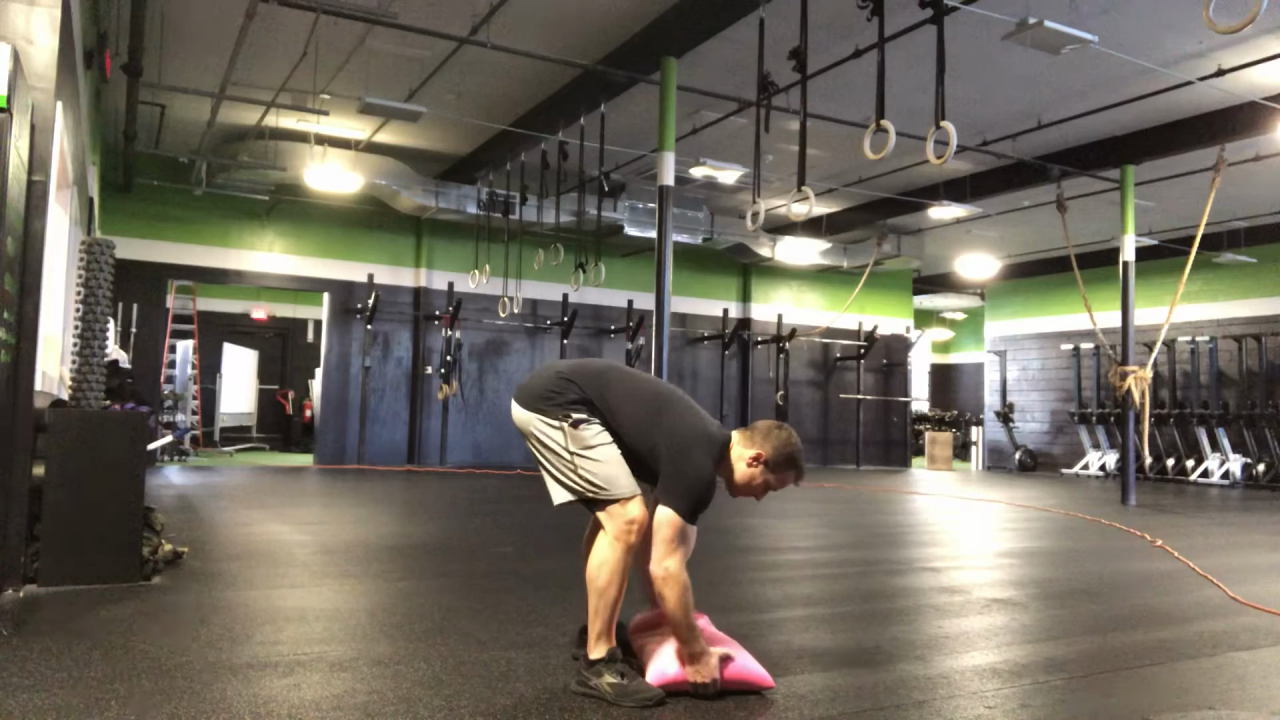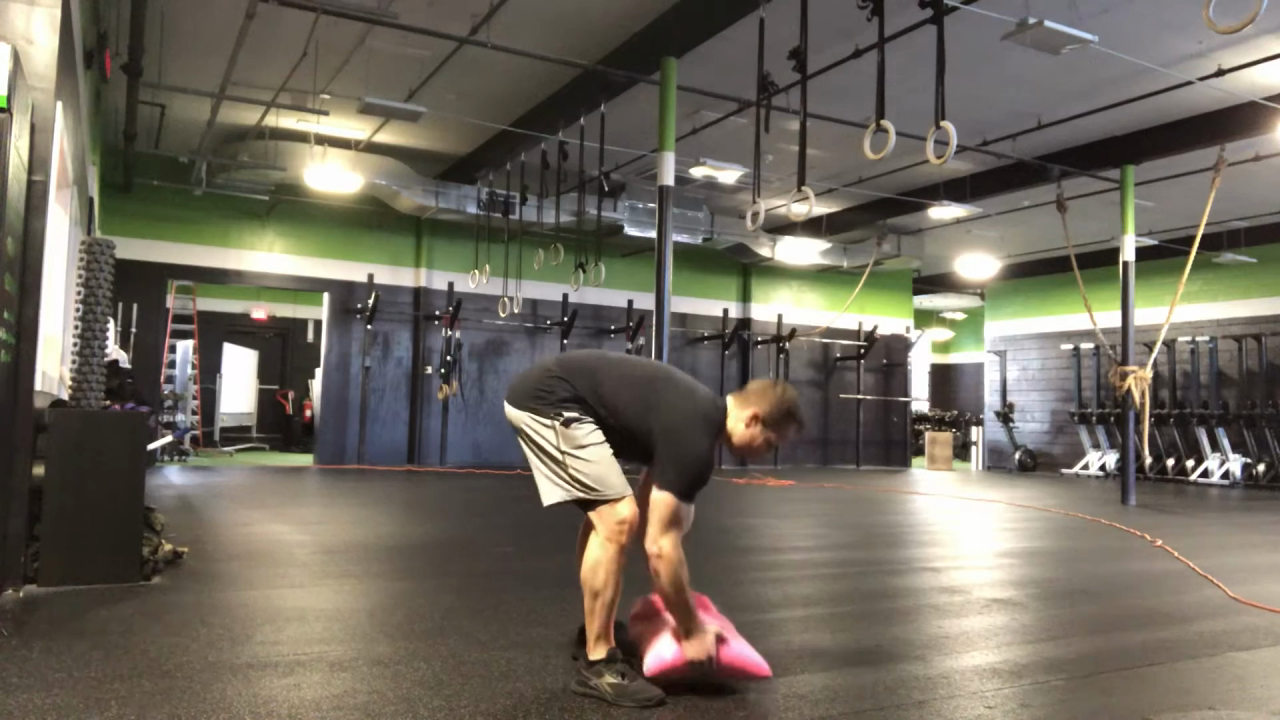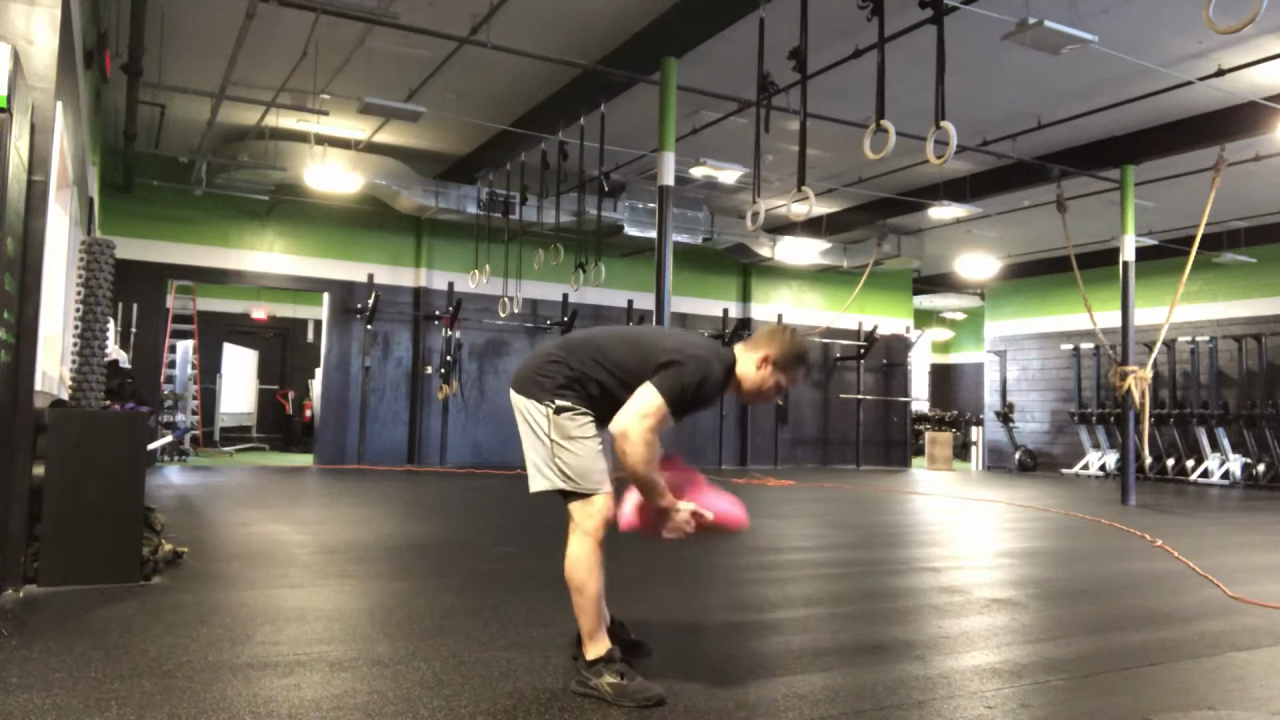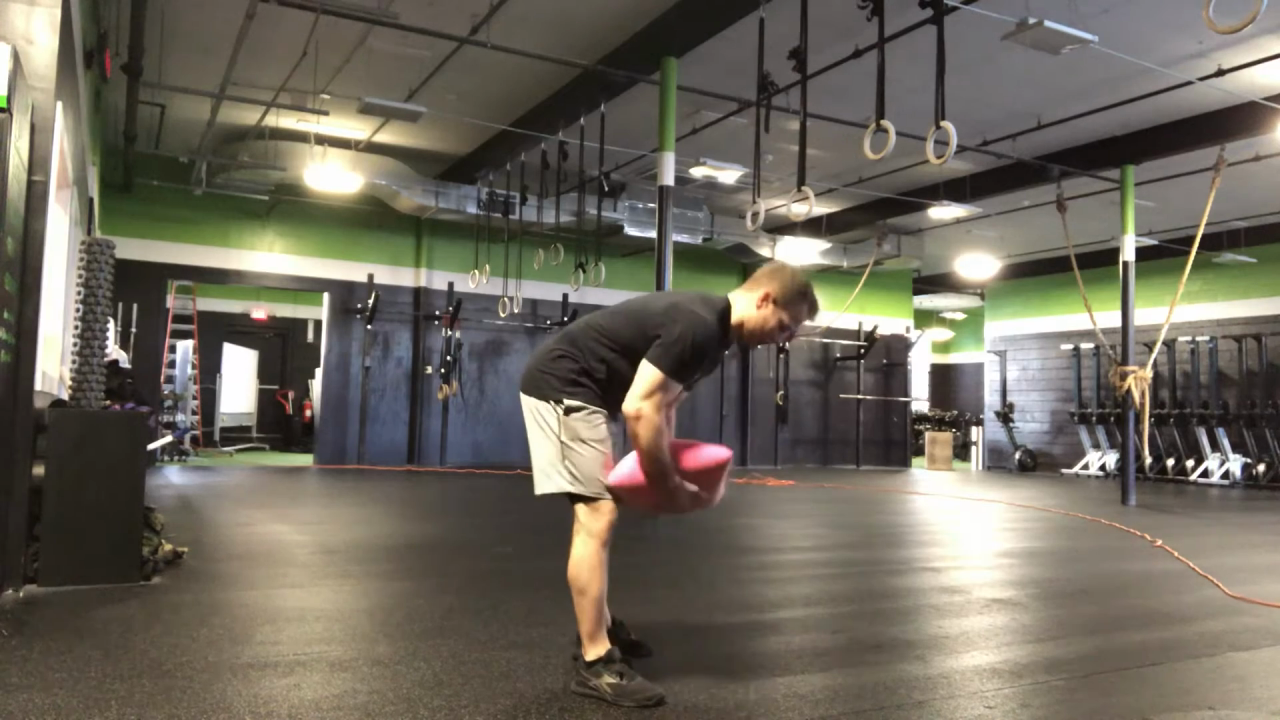
dt=0.3s
person 1, frame 1
left shoulder: (706, 441)
right shoulder: (697, 461)
left elbow: (654, 540)
right elbow: (665, 567)
left wrist: (661, 616)
right wrist: (697, 655)
left hip: (544, 395)
right hip: (553, 403)
left knee: (611, 515)
right knee: (626, 519)
left ankle: (597, 632)
right ankle: (597, 665)
person 1, frame 2
left shoulder: (703, 414)
right shoulder: (694, 437)
left elbow: (653, 514)
right elbow: (661, 546)
left wrist: (669, 600)
right wrist: (692, 632)
left hip: (540, 392)
right hip: (547, 401)
left knee: (604, 514)
right knee: (617, 520)
left ankle: (596, 633)
right ankle: (597, 664)
person 1, frame 3
left shoulder: (705, 362)
right shoulder: (703, 371)
left elbow: (643, 423)
right elbow: (628, 429)
left wrist: (659, 493)
right wrist: (666, 507)
left hip: (553, 387)
right hip: (551, 388)
left knee: (592, 513)
right knee: (592, 514)
left ankle: (598, 629)
right ankle: (596, 663)
person 1, frame 4
left shoulder: (711, 328)
right shoulder: (698, 326)
left elbow: (661, 402)
right elbow: (640, 410)
left wrist: (669, 470)
right wrist: (671, 487)
left hip: (572, 388)
right hip: (560, 387)
left knee: (599, 511)
right knee: (597, 516)
left ankle: (600, 627)
right ankle: (596, 663)
